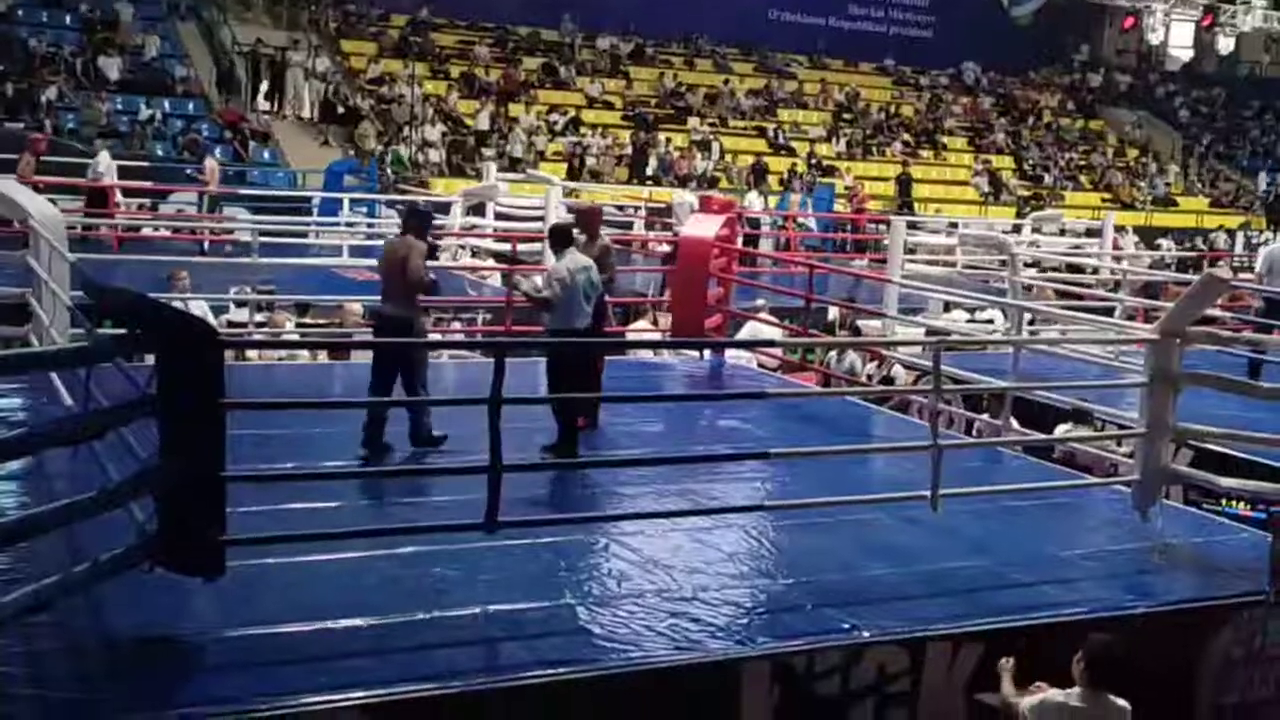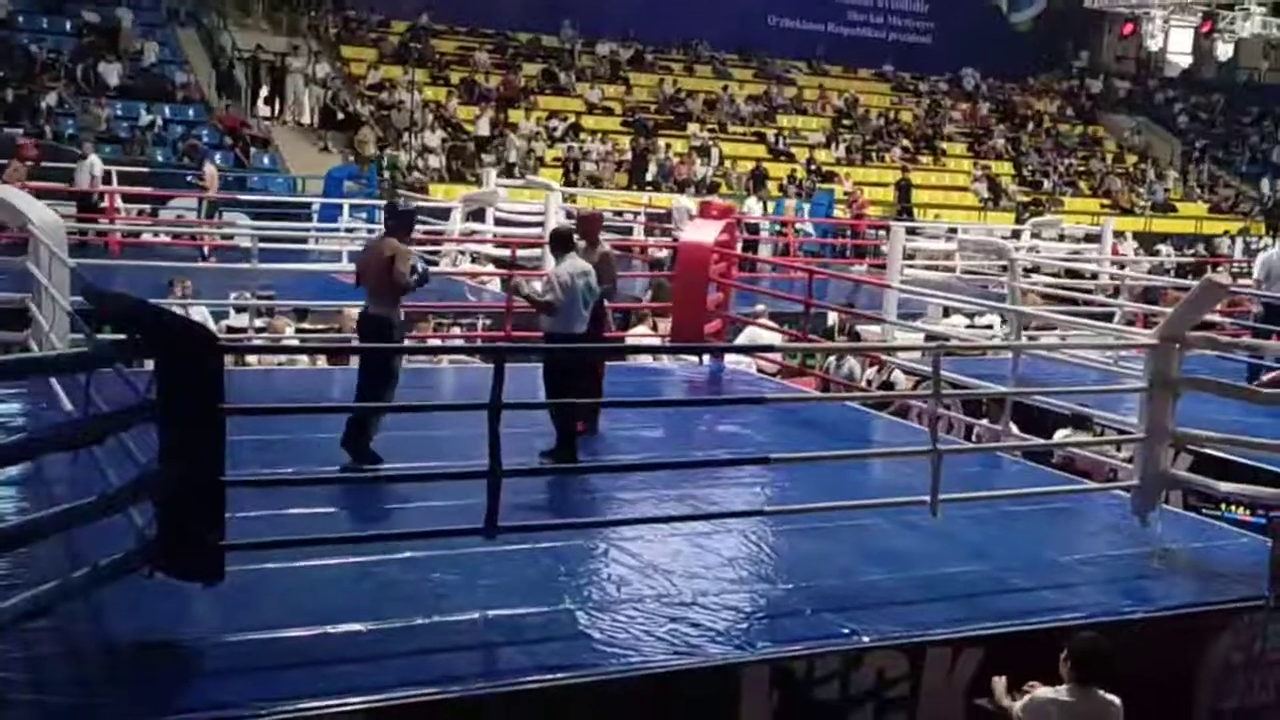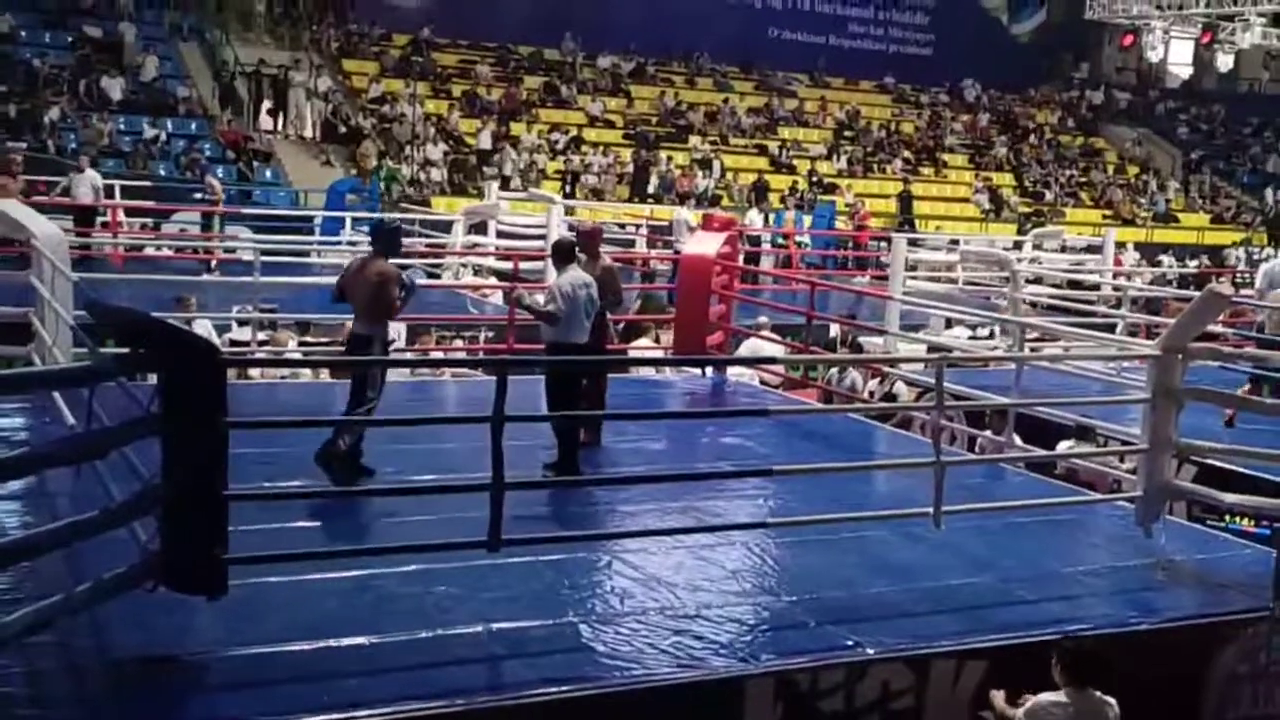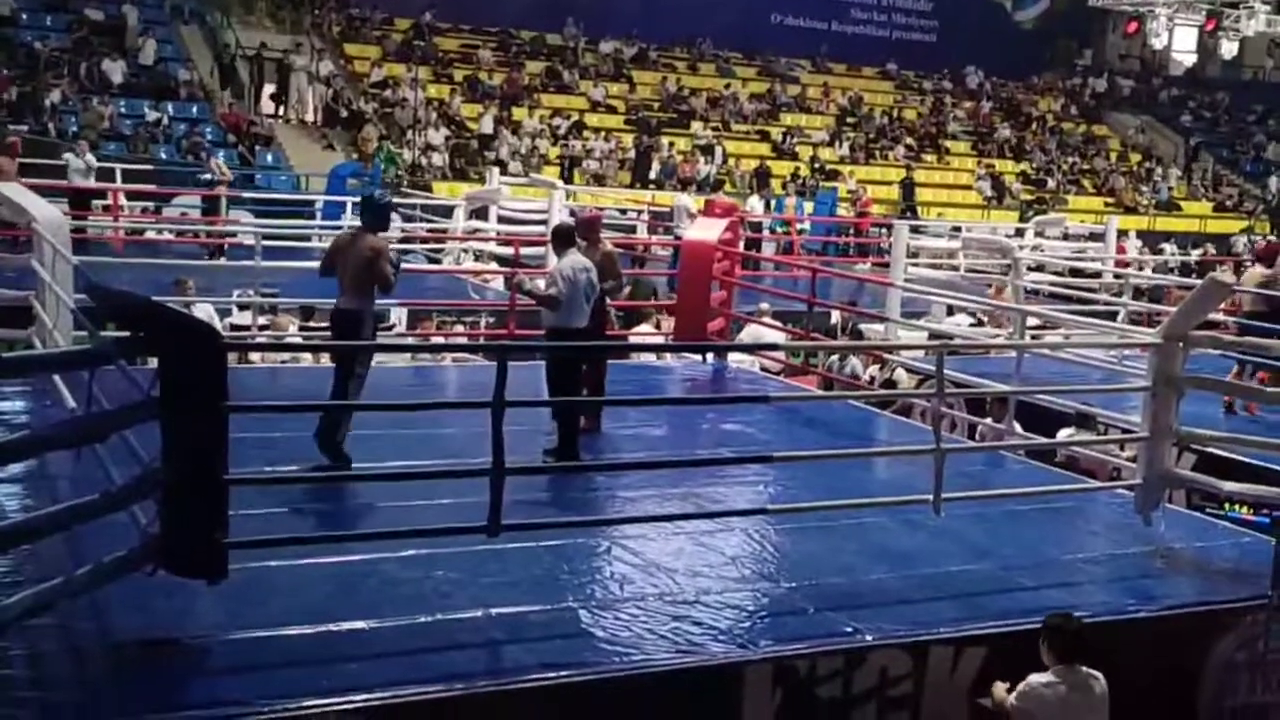
dt=0.2s
person 1, frame 1
left shoulder: (390, 246)
right shoulder: (416, 247)
right elbow: (415, 279)
right wrist: (430, 282)
left hip: (384, 317)
right hip: (406, 322)
left knee: (381, 382)
right knee: (415, 382)
left ankle: (373, 440)
right ankle: (422, 433)
person 1, frame 2
left shoulder: (369, 248)
right shoulder: (399, 249)
right elbow: (402, 283)
right wrist: (418, 279)
left hip: (367, 318)
right hip: (387, 322)
left knee: (368, 382)
right knee: (385, 383)
left ankle: (354, 438)
right ankle: (360, 441)
person 1, frame 3
left shoulder: (355, 265)
right shoulder: (388, 271)
left elbow: (338, 295)
right elbow: (393, 311)
right wrist: (406, 292)
left hip: (356, 337)
right hip: (372, 341)
left knee: (359, 401)
right knee: (365, 402)
left ankle: (350, 458)
right ankle: (333, 452)
person 1, frame 4
left shoulder: (342, 240)
right shoulder: (378, 247)
left elbow: (324, 271)
right elbow: (386, 286)
right wrist: (393, 269)
left hip: (341, 313)
right hip: (360, 317)
left knee: (344, 375)
right knee: (352, 379)
left ankle: (328, 432)
right ankle: (332, 442)
person 2, frame 1
left shoulder: (559, 269)
right shoulder: (589, 264)
left elbow: (548, 303)
right elbow: (596, 293)
left wrist: (525, 289)
left hip: (563, 336)
right hip: (583, 333)
left knee: (561, 393)
right knee: (575, 391)
left ankle: (567, 447)
right ankle: (565, 442)
person 2, frame 2
left shoulder: (559, 273)
right shoulder: (587, 269)
left elbow: (550, 307)
right elbow: (593, 298)
left wrist: (525, 292)
left hip: (560, 340)
right hip: (580, 337)
left knee: (558, 397)
right knee: (571, 395)
left ankle: (566, 452)
right ankle: (565, 447)
person 2, frame 3
left shoulder: (561, 283)
right shoulder: (589, 281)
left elbow: (552, 317)
right elbow: (594, 310)
left wrist: (526, 304)
left hip: (562, 351)
right hip: (581, 348)
left knee: (560, 409)
right knee: (571, 407)
left ankle: (568, 464)
right ankle: (567, 460)
person 2, frame 4
left shoulder: (562, 267)
right shoulder: (588, 265)
left elbow: (553, 301)
right elbow: (593, 295)
left wrist: (527, 289)
left hip: (563, 336)
right hip: (580, 332)
left knee: (561, 394)
right knee: (572, 392)
left ankle: (568, 451)
right ankle: (567, 446)
person 3, frame 1
left shoulder: (604, 246)
right shoulder: (583, 242)
left elbow: (610, 278)
left hip: (594, 307)
left knee: (592, 362)
left ankle: (590, 414)
right ankle: (581, 408)
person 3, frame 2
left shoulder: (604, 253)
right shoulder: (582, 248)
left elbow: (611, 288)
left hip: (594, 313)
left knee: (592, 368)
left ankle: (590, 419)
right ankle: (581, 413)
person 3, frame 3
left shoulder: (606, 266)
right shoulder: (583, 261)
left elbow: (618, 299)
left hip: (596, 326)
left knee: (595, 380)
left ankle: (593, 432)
right ankle: (582, 423)
person 3, frame 4
left shoulder: (607, 252)
right shoulder: (583, 247)
left elbow: (618, 284)
left wrist: (596, 289)
left hip: (596, 312)
left knee: (595, 365)
left ankle: (593, 417)
